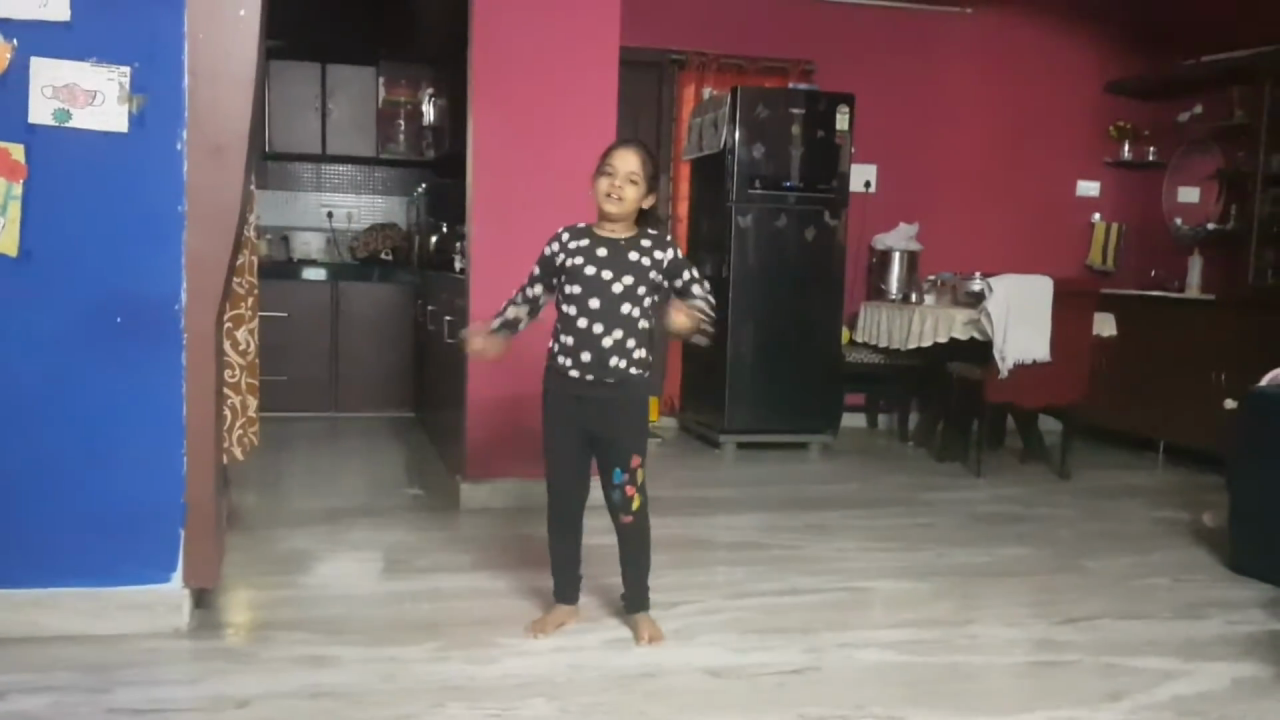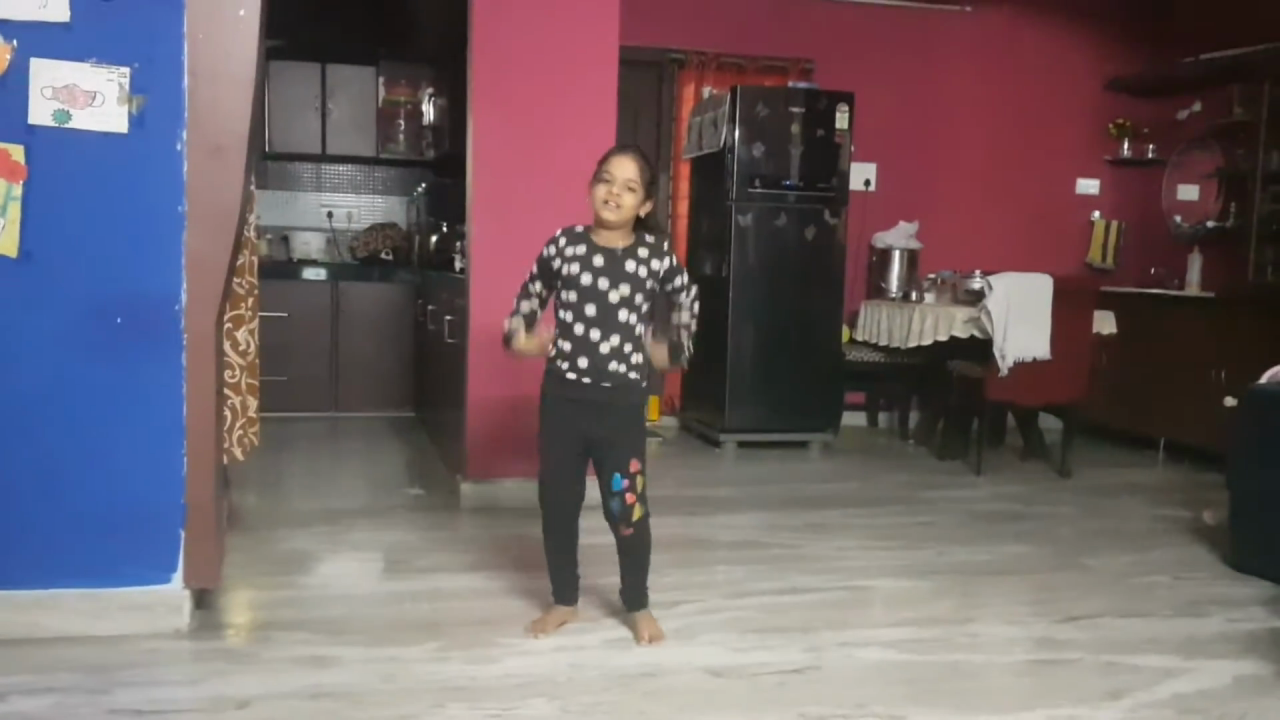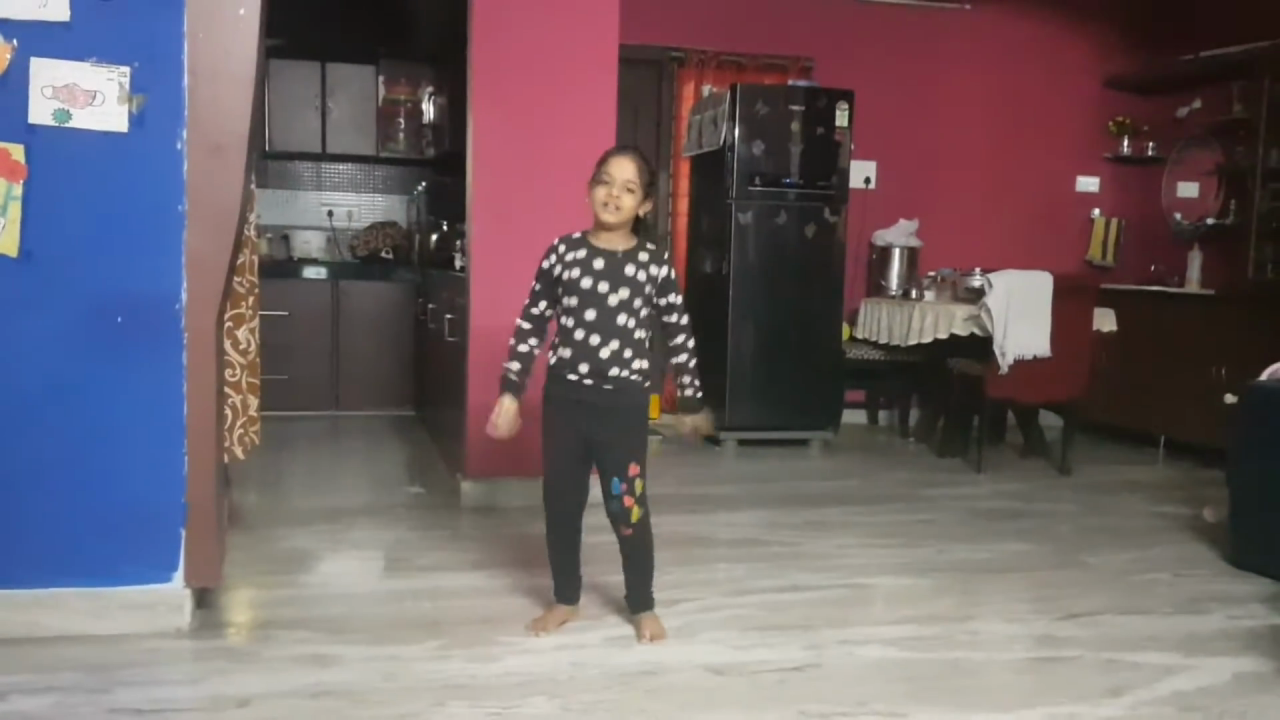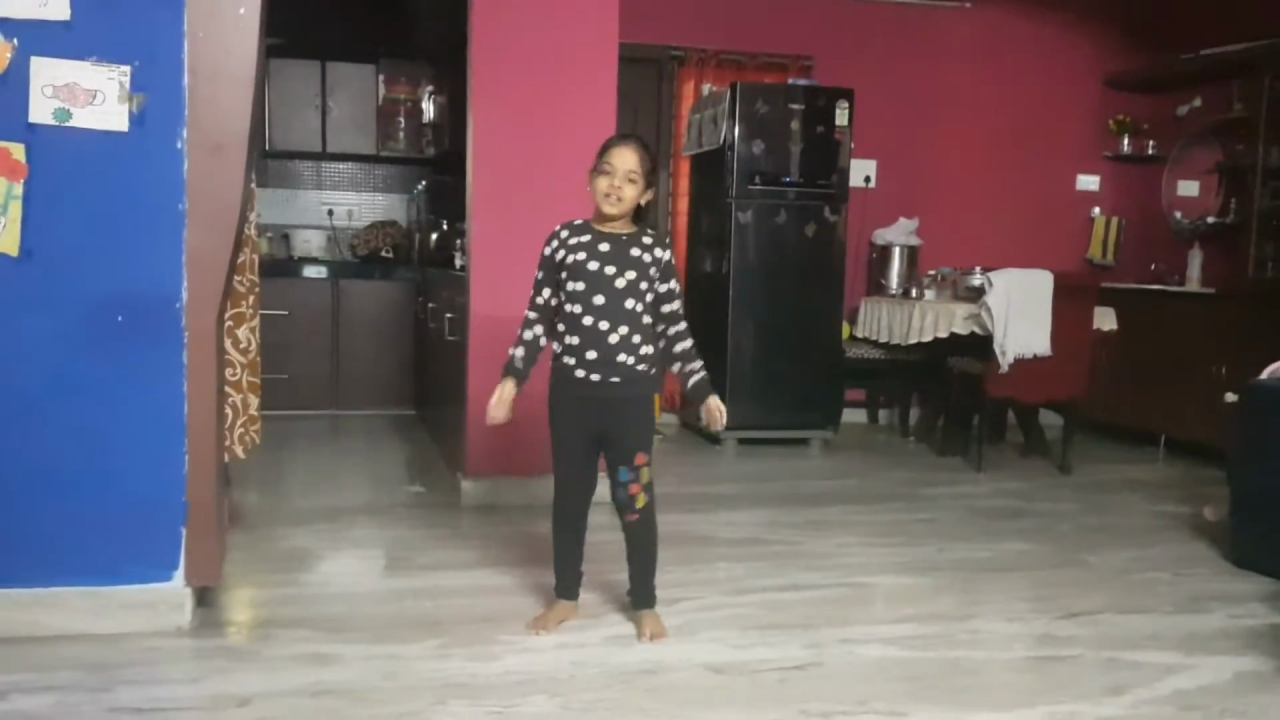
dt=0.1s
person 1, frame 1
left shoulder: (660, 249)
right shoulder: (565, 242)
left elbow: (698, 291)
right elbow: (529, 294)
left wrist: (690, 319)
right wrist: (494, 333)
left hip: (624, 397)
right hip: (566, 394)
left knee: (629, 505)
right knee: (565, 501)
left ankle: (638, 607)
right ankle: (565, 600)
person 1, frame 2
left shoulder: (656, 254)
right shoulder: (562, 245)
left elbow: (686, 300)
right elbow: (532, 294)
left wrist: (674, 346)
right wrist: (520, 333)
left hip: (621, 402)
right hip: (563, 397)
left knee: (627, 511)
right knee: (558, 504)
left ankle: (637, 606)
right ankle: (564, 600)
person 1, frame 3
left shoulder: (654, 263)
right shoulder: (561, 252)
left elbow: (678, 332)
right elbow: (531, 324)
left wrist: (691, 401)
right wrist: (510, 390)
left hip: (623, 404)
right hip: (565, 400)
left knee: (629, 513)
right knee: (562, 505)
left ankle: (643, 606)
right ankle: (566, 599)
person 1, frame 4
left shoulder: (656, 251)
right shoulder: (563, 240)
left elbow: (675, 326)
right elbow: (538, 315)
left wrist: (703, 390)
right wrist: (512, 376)
left hip: (631, 396)
right hip: (572, 393)
left knee: (635, 502)
right knee: (570, 498)
left ankle: (644, 603)
right ankle: (566, 596)
